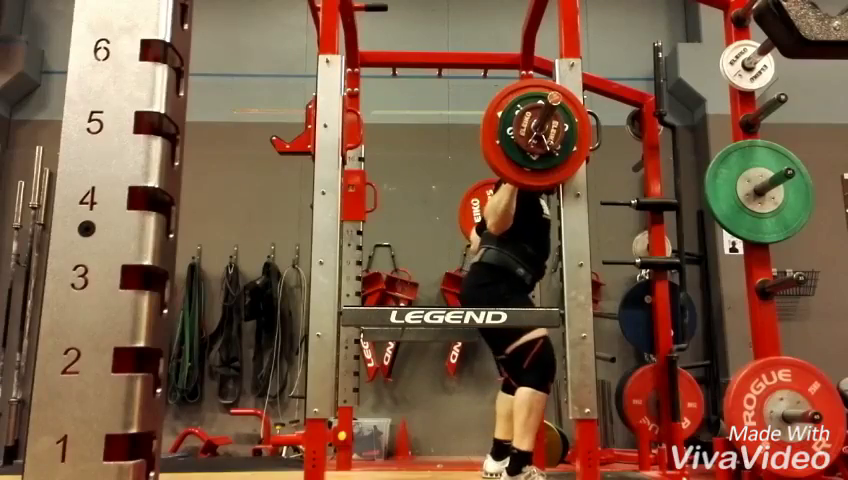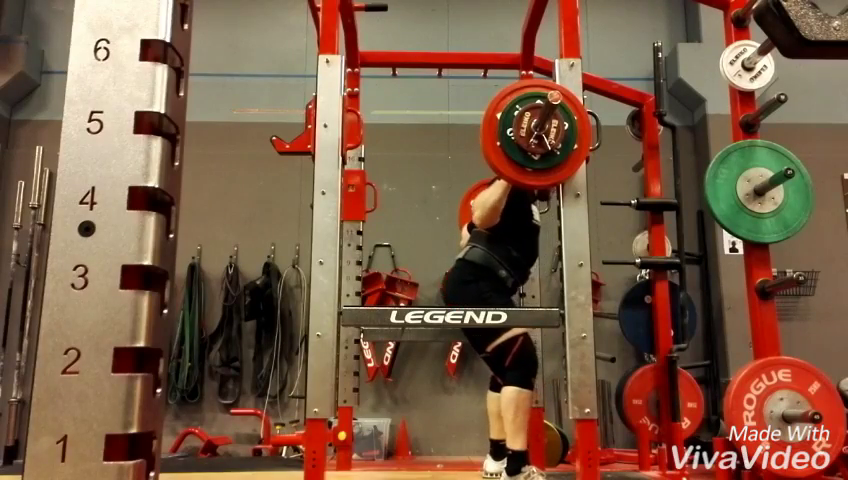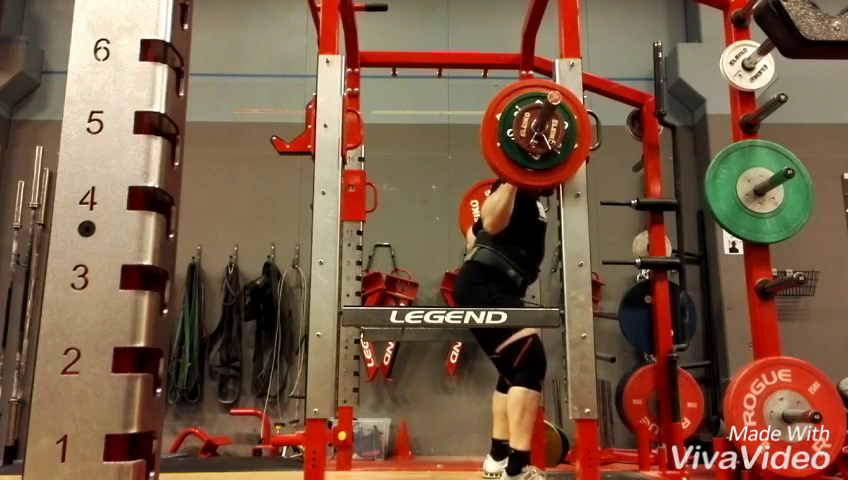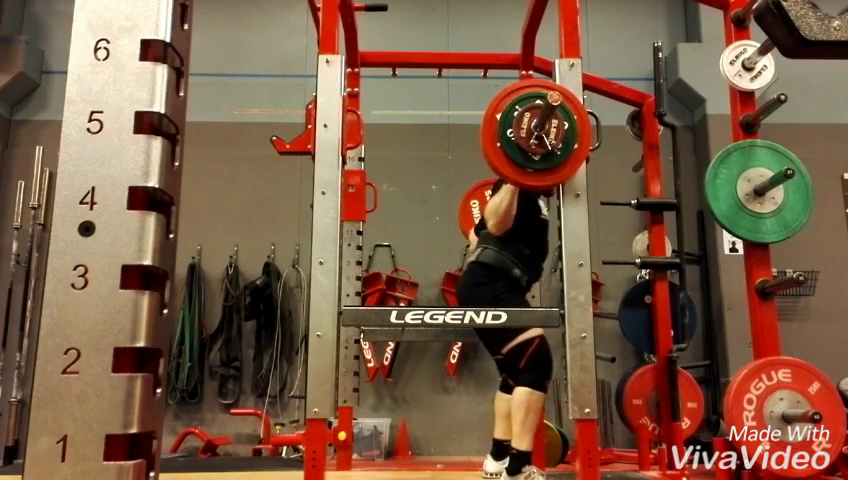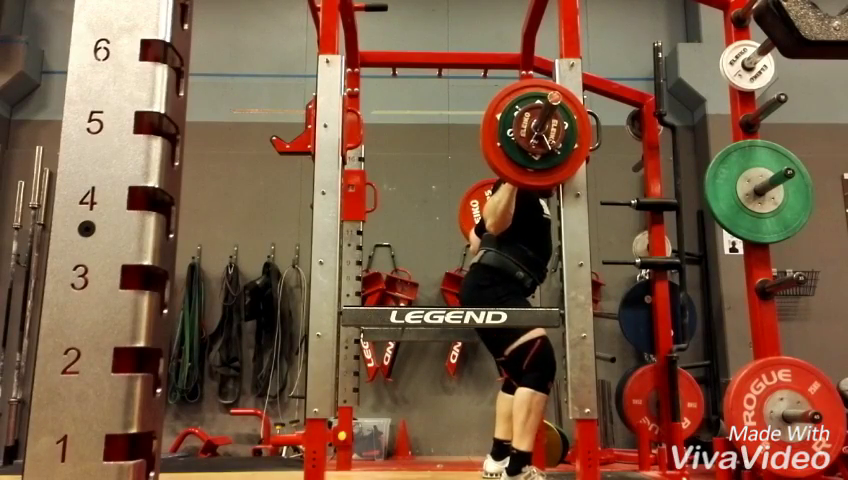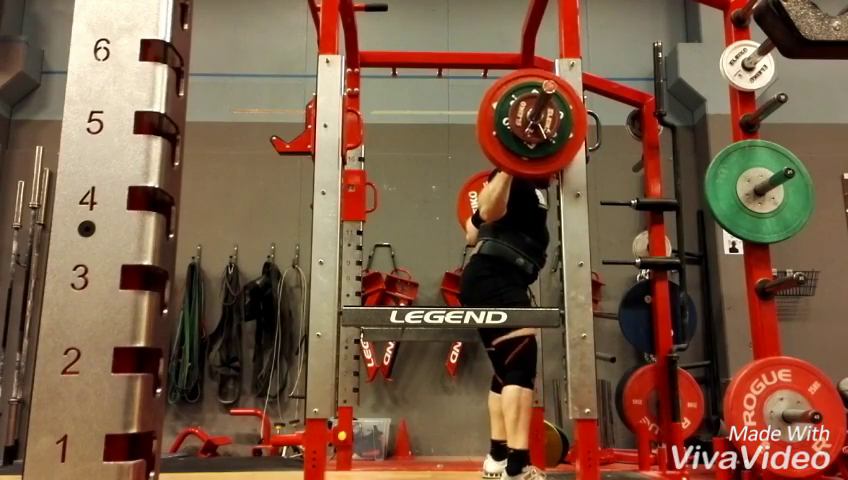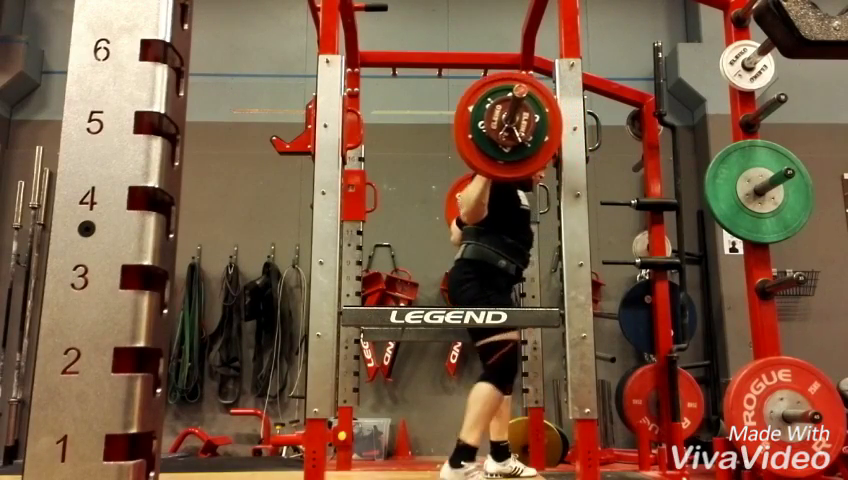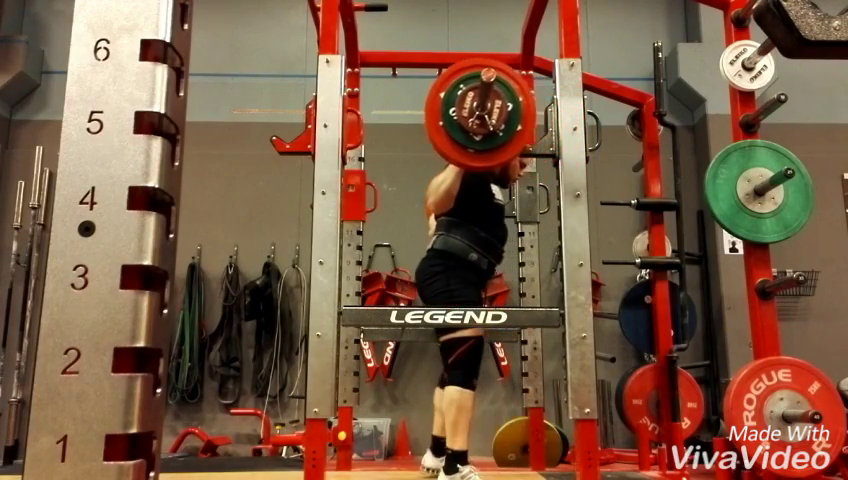
dt=0.5s
person 1, frame 1
left shoulder: (528, 196)
right shoulder: (524, 189)
left elbow: (477, 237)
right elbow: (496, 223)
left hip: (494, 287)
right hip: (492, 286)
left knee: (521, 371)
right knee: (539, 363)
person 1, frame 2
left shoulder: (522, 198)
right shoulder: (516, 190)
left elbow: (468, 234)
right elbow: (482, 216)
right wrist: (508, 177)
left hip: (478, 287)
right hip: (474, 286)
left knee: (508, 369)
right knee: (522, 364)
person 1, frame 3
left shoulder: (526, 197)
right shoulder: (520, 190)
left elbow: (474, 235)
right elbow: (493, 223)
right wrist: (511, 180)
left hip: (488, 288)
right hip: (484, 286)
left knee: (515, 369)
right knee: (530, 363)
person 1, frame 4
left shoulder: (527, 195)
right shoulder: (522, 190)
left elbow: (476, 236)
right elbow: (497, 224)
left hip: (490, 287)
right hip: (489, 287)
left knee: (517, 371)
right knee: (536, 364)
person 1, frame 5
left shoulder: (528, 197)
right shoulder: (522, 189)
left elbow: (476, 242)
right elbow: (495, 223)
right wrist: (511, 179)
left hip: (494, 291)
right hip: (492, 289)
left knee: (521, 372)
right knee: (539, 366)
person 1, frame 6
left shoulder: (523, 187)
right shoulder: (519, 180)
left elbow: (472, 233)
right elbow: (490, 210)
left hip: (492, 280)
right hip: (494, 279)
left knee: (507, 368)
right knee: (521, 366)
person 1, frame 7
left shoulder: (507, 190)
right shoulder: (502, 182)
left elbow: (457, 234)
right elbow: (469, 214)
right wrist: (485, 172)
left hip: (483, 283)
right hip: (479, 281)
left knee: (498, 369)
right knee: (502, 366)
person 1, frame 8
left shoulder: (484, 186)
right shoulder: (477, 176)
left elbow: (436, 224)
right elbow: (436, 202)
left hip: (452, 277)
right hip: (449, 275)
left knee: (457, 366)
right knee: (465, 363)
left ankle: (437, 454)
